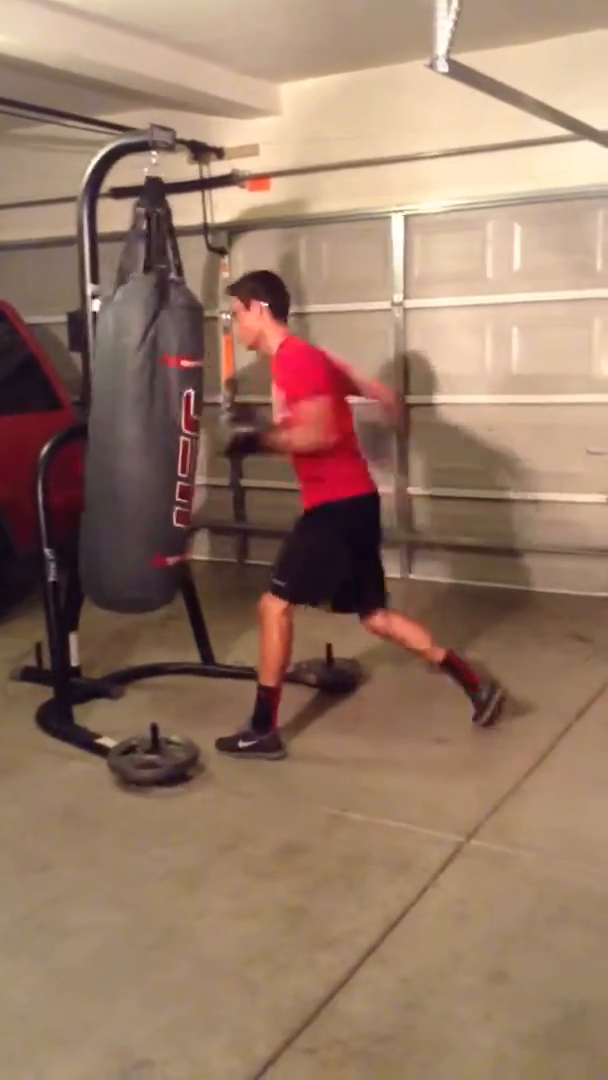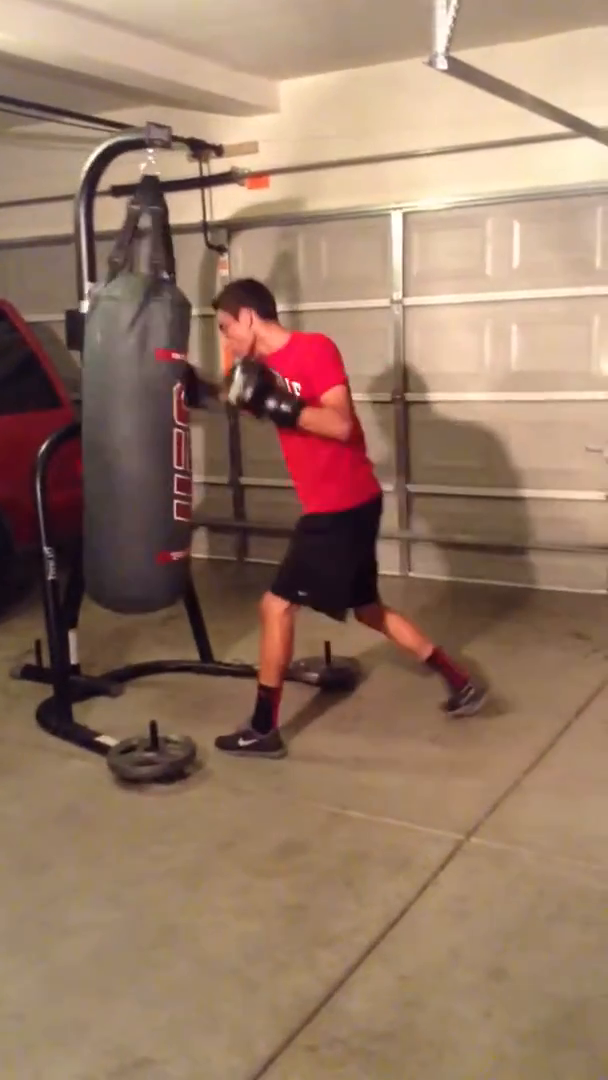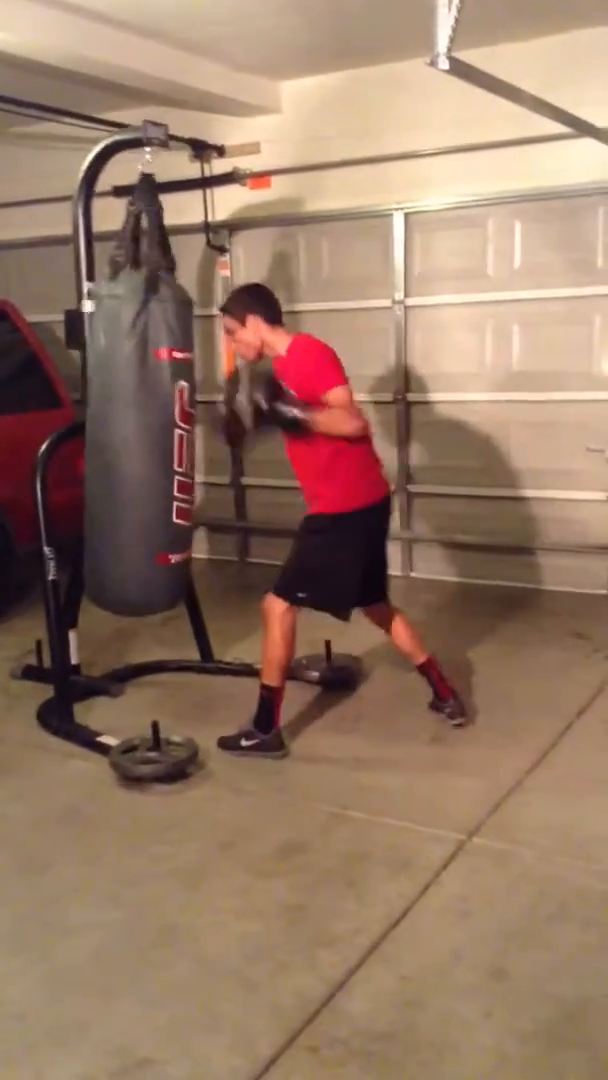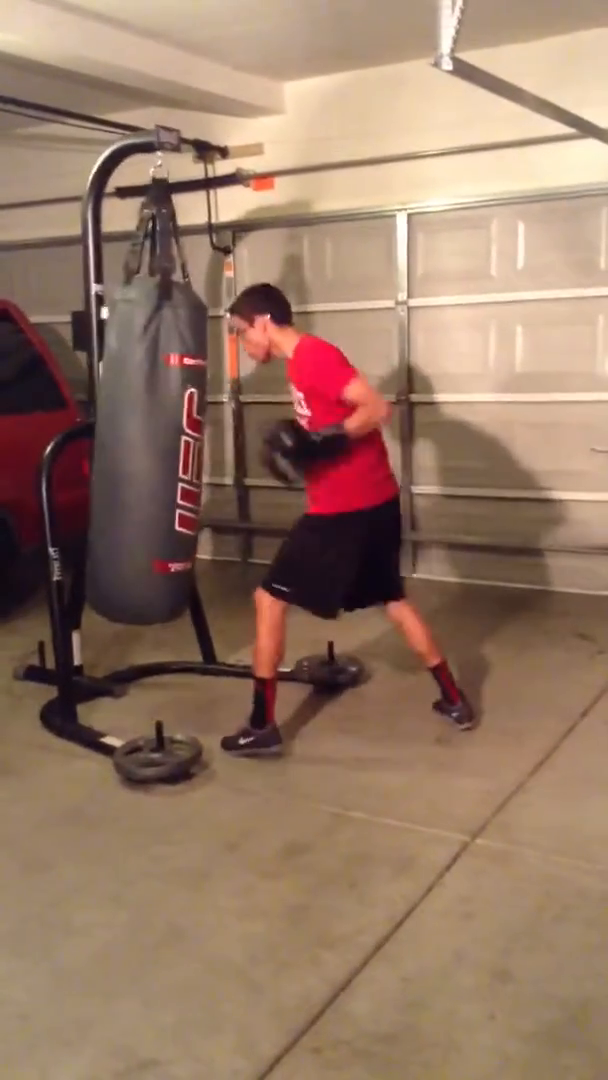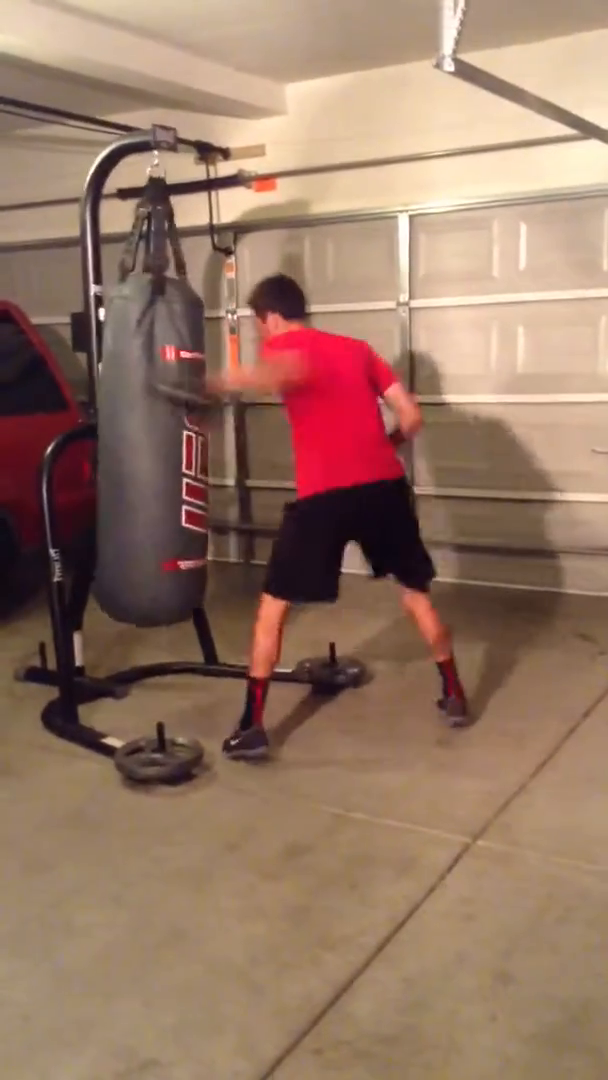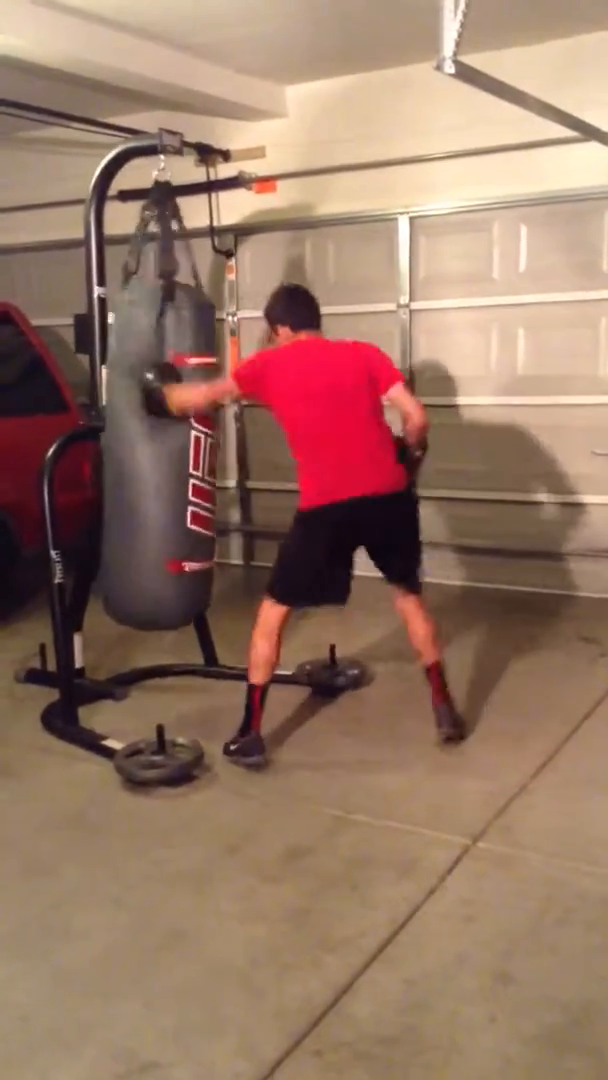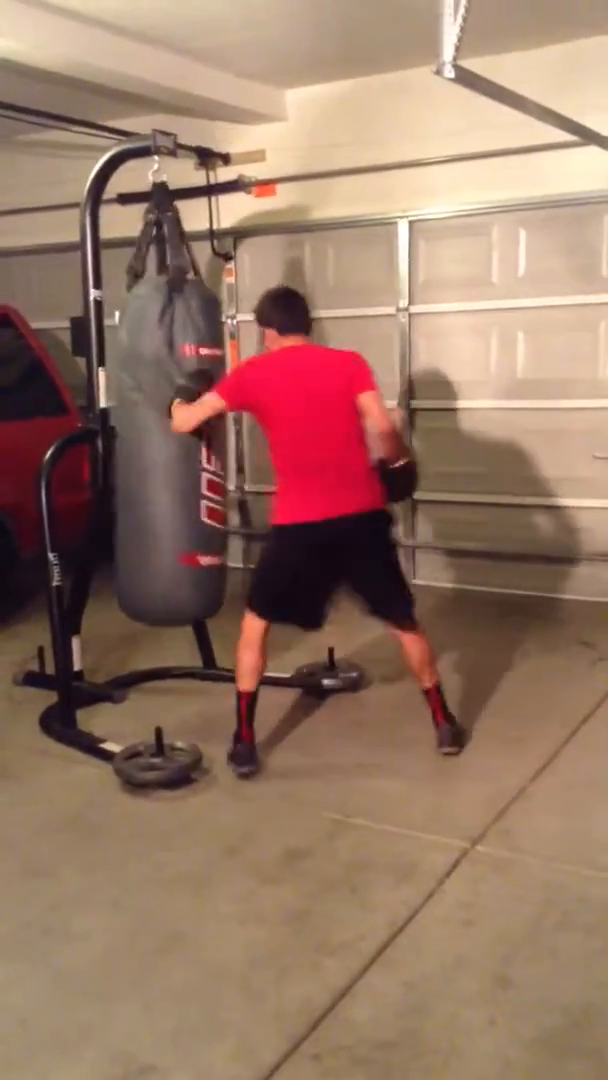
dt=0.1s
person 1, frame 1
left shoulder: (297, 361)
right shoulder: (311, 358)
left elbow: (320, 434)
right elbow: (385, 397)
left wrist: (261, 437)
left hip: (336, 506)
right hip: (356, 499)
left knee: (275, 606)
right knee: (373, 615)
left ankle: (263, 730)
right ankle: (477, 686)
person 1, frame 2
left shoulder: (314, 348)
right shoulder: (274, 361)
left elbow: (345, 425)
left wrist: (280, 407)
left hip: (340, 509)
right hip: (345, 505)
left knee: (277, 607)
right knee: (366, 607)
left ankle: (263, 729)
right ankle: (458, 684)
person 1, frame 3
left shoulder: (312, 353)
right shoulder: (283, 365)
left elbow: (353, 423)
left wrist: (292, 415)
left hip: (347, 509)
right hip: (360, 502)
left knee: (278, 608)
right knee: (375, 605)
left ankle: (265, 730)
right ankle: (446, 696)
person 1, frame 4
left shoulder: (314, 355)
right shoulder: (303, 363)
left elbow: (376, 411)
left wrist: (321, 439)
right wrist: (303, 441)
left hip: (341, 508)
right hip: (379, 500)
left knee: (270, 602)
right knee: (394, 600)
left ankle: (262, 727)
right ankle: (454, 699)
person 1, frame 5
left shoulder: (281, 347)
right shoulder: (357, 348)
left elbow: (282, 372)
right elbow: (411, 417)
left wrist: (220, 383)
left hip: (326, 496)
right hip: (385, 485)
left knee: (273, 603)
right knee: (414, 590)
left ankle: (252, 727)
right ankle: (453, 696)
person 1, frame 6
left shoulder: (268, 364)
right shoulder: (366, 354)
left elbow: (196, 398)
right elbow: (416, 420)
left wrist: (166, 391)
right wrist: (407, 450)
left hip: (323, 507)
right hip: (385, 496)
left knee: (272, 612)
right knee: (408, 594)
left ankle: (249, 735)
right ankle: (444, 710)
person 1, frame 7
left shoulder: (254, 372)
right shoulder: (349, 364)
left elbow: (184, 424)
right elbow: (382, 426)
left wrist: (176, 403)
right wrist: (394, 459)
left hip: (298, 522)
right hip: (363, 514)
left knee: (256, 622)
right knee: (402, 621)
left ankle: (244, 743)
right ankle: (444, 723)
